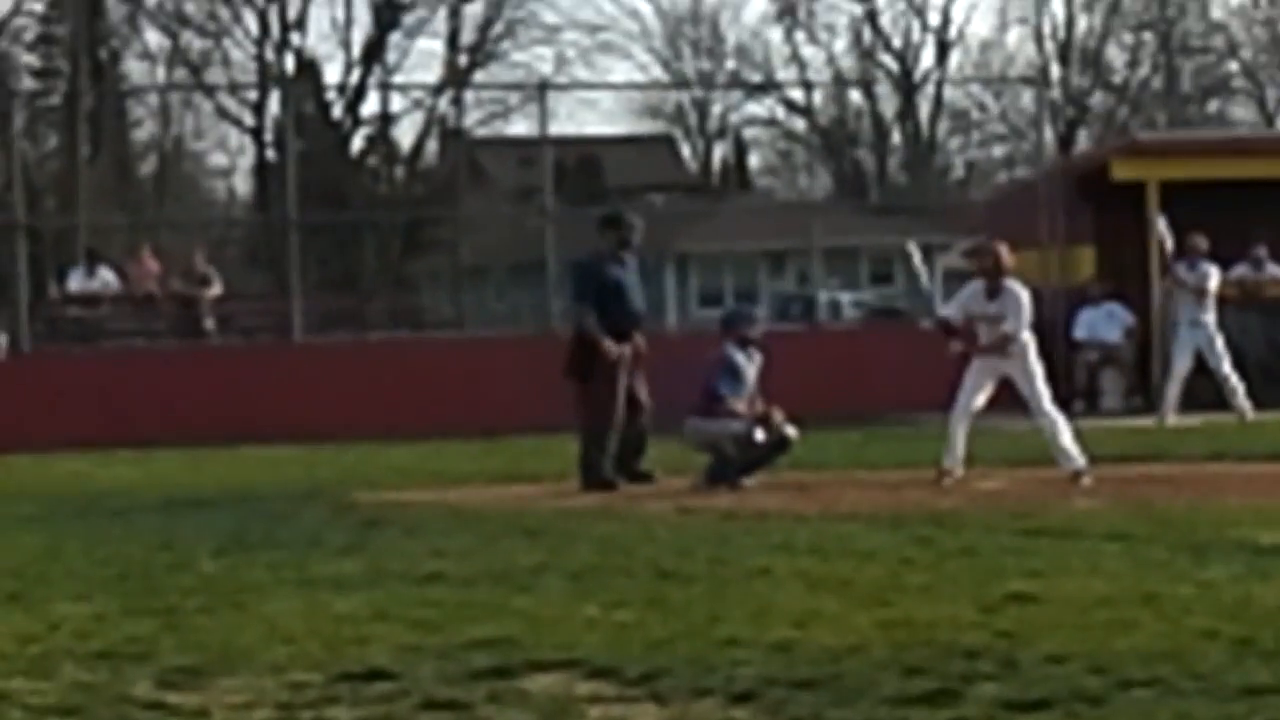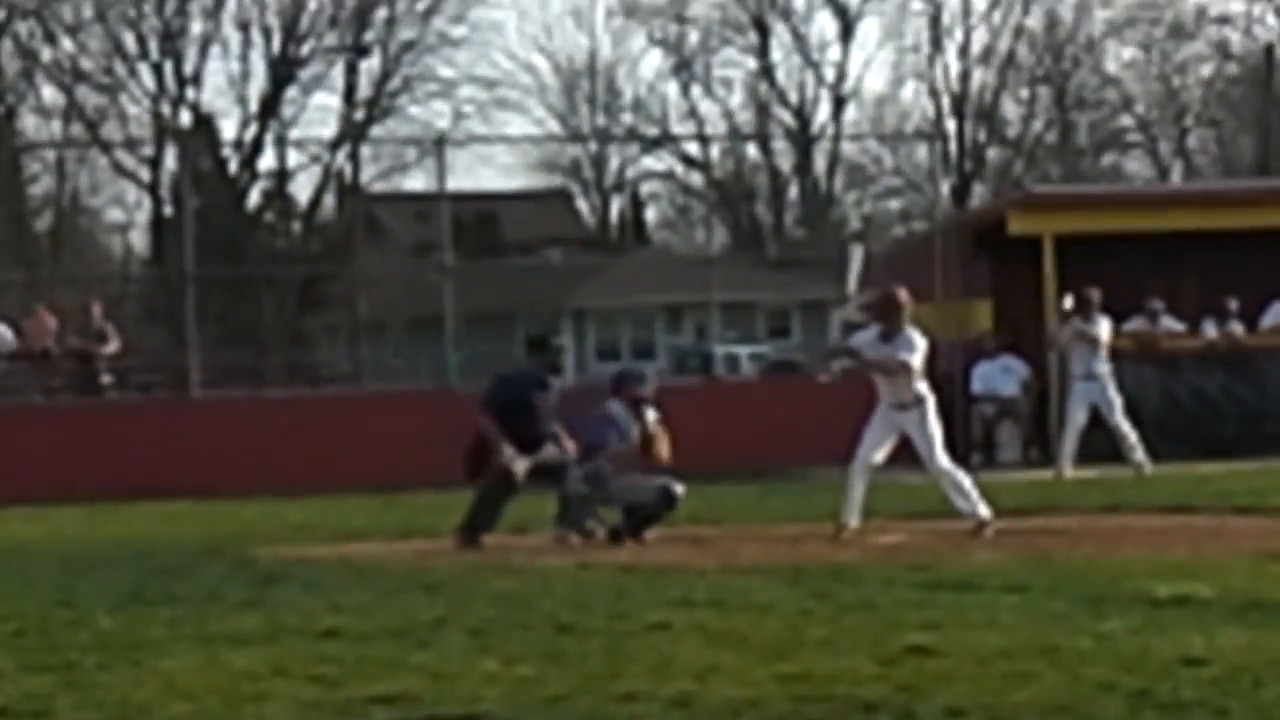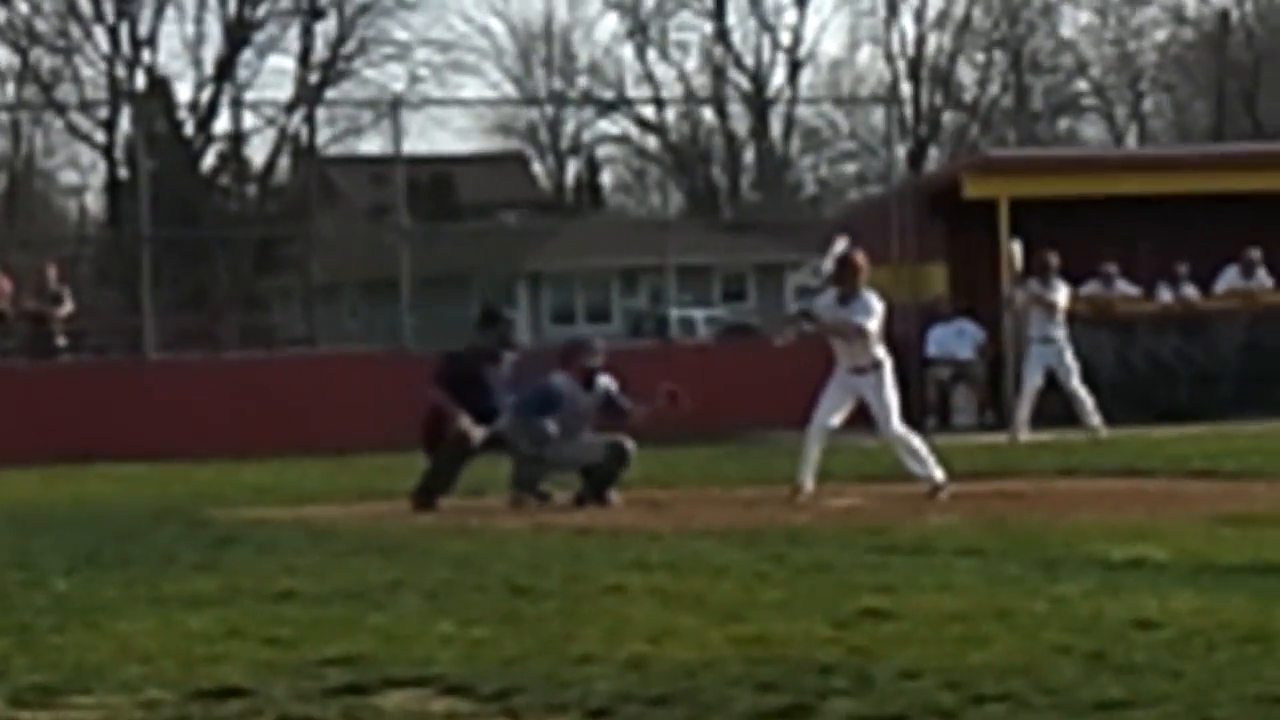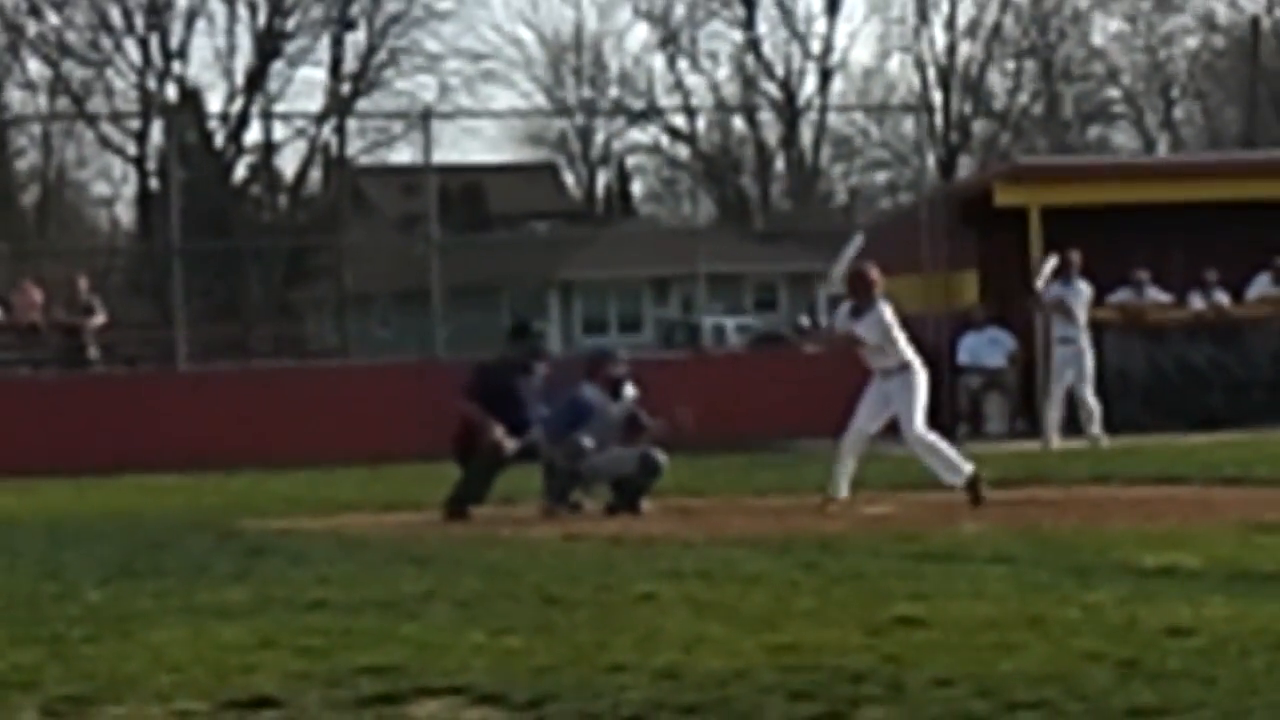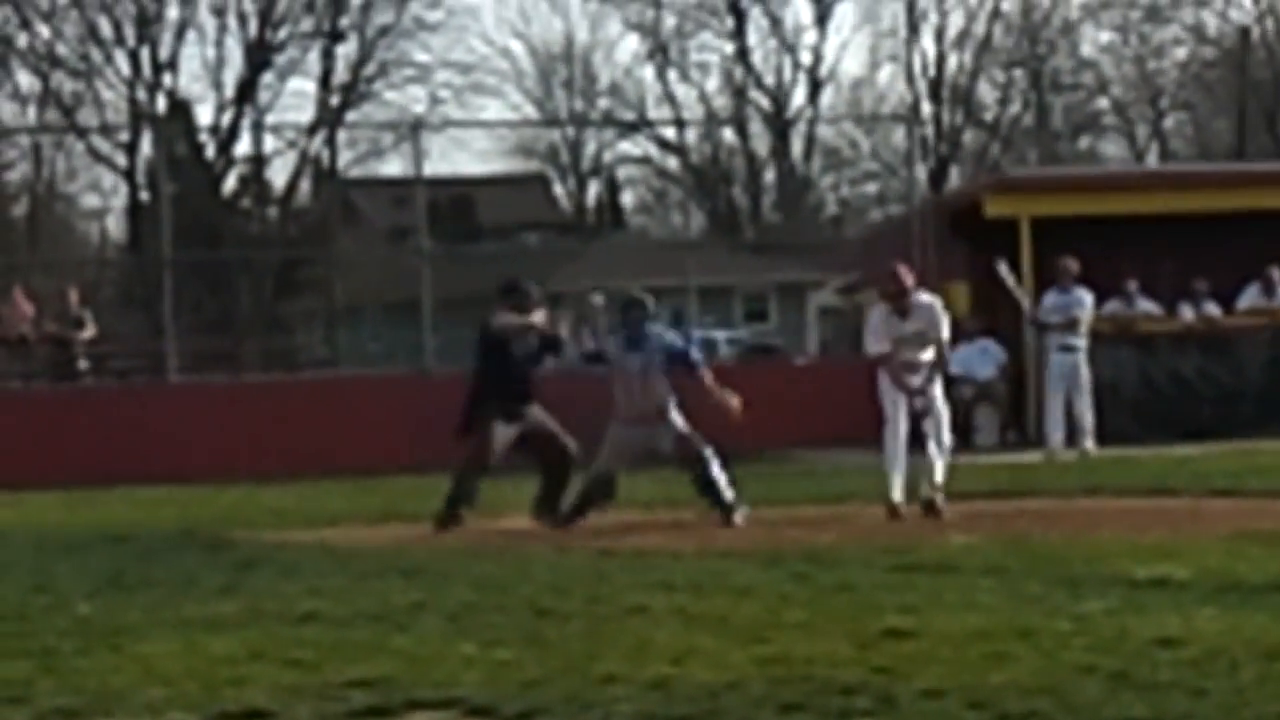
dt=1s
person 1, frame 1
left shoulder: (1018, 296)
right shoulder: (970, 292)
left elbow: (1009, 341)
right elbow: (946, 320)
left wrist: (971, 350)
right wrist: (958, 337)
left hip: (1019, 354)
right hip: (985, 355)
left knee: (1043, 408)
right knee: (962, 409)
left ankle: (1077, 465)
right ankle: (951, 466)
person 1, frame 2
left shoulder: (914, 340)
right shoulder: (872, 335)
left elbow: (897, 370)
right elbow: (846, 351)
left wrist: (860, 359)
left hip: (918, 409)
right hip: (888, 408)
left knee: (939, 464)
right knee: (861, 463)
left ankle: (981, 513)
right ankle: (849, 519)
person 1, frame 3
left shoulder: (871, 304)
right shoulder: (830, 298)
left elbow: (851, 334)
left wrist: (817, 322)
left hip: (874, 373)
right hip: (846, 372)
left knee: (893, 429)
right knee: (818, 426)
left ankle: (935, 477)
right ankle: (804, 482)
person 1, frame 4
left shoulder: (880, 313)
right shoulder: (847, 308)
left elbow: (849, 339)
right elbow: (836, 335)
left hip: (908, 375)
right hip: (883, 378)
left knee: (914, 432)
right knee: (855, 435)
left ankle: (967, 479)
right ankle: (838, 491)
person 1, frame 5
left shoulder: (931, 305)
right shoulder: (877, 316)
left elbow: (943, 347)
right elbow: (882, 360)
left wrist: (927, 385)
right wrist: (907, 392)
left hip: (927, 375)
right hip: (893, 377)
left knee: (941, 434)
right knee: (897, 431)
left ankle: (931, 494)
right ankle: (894, 498)
person 2, frame 1
left shoulder: (630, 263)
right shoulder: (591, 267)
right elbow: (582, 310)
left wrist: (637, 335)
right wrist: (604, 342)
left hip: (627, 348)
right hip: (599, 350)
left knee: (639, 405)
right knee: (602, 412)
left ankle: (627, 465)
right ankle: (593, 472)
person 2, frame 2
left shoulder: (547, 385)
right shoulder: (508, 383)
right elbow: (484, 417)
left wrist: (562, 438)
right wrist: (501, 445)
left hip: (538, 448)
right hip: (507, 452)
left knee: (571, 465)
right knee: (506, 475)
right ankle: (470, 531)
person 2, frame 3
left shoulder: (503, 361)
right shoulder: (460, 359)
left elbow: (501, 399)
right elbow: (438, 395)
right wrist: (462, 420)
left hip: (489, 424)
right hip: (450, 427)
right knee: (462, 439)
right ankle: (424, 494)
person 2, frame 4
left shoulder: (537, 372)
right shoulder: (490, 371)
left elbow: (536, 408)
right elbow: (469, 407)
right wrist: (492, 428)
right hip: (484, 438)
right knee: (497, 448)
right ankle: (457, 504)
person 2, frame 5
left shoulder: (537, 333)
right shoulder: (496, 333)
left elbow: (561, 348)
right elbow: (498, 325)
left wrist: (549, 329)
right wrist: (530, 320)
left hip: (525, 410)
right hip: (493, 411)
left knee: (564, 451)
right knee: (482, 455)
left ankle: (547, 509)
right ankle: (449, 513)
person 3, frame 1
left shoulder: (1211, 270)
right shoulder: (1177, 269)
left elbow: (1205, 292)
right elbow: (1170, 296)
left wrist: (1181, 283)
right wrist: (1172, 282)
left hip: (1207, 327)
right hip: (1184, 327)
left knee: (1224, 369)
right knee: (1177, 371)
left ankle: (1244, 408)
right ankle: (1167, 412)
person 3, frame 2
left shoulder: (1104, 322)
right shoulder: (1072, 323)
left elbow: (1098, 340)
right elbow: (1061, 344)
left wrist: (1078, 330)
left hip: (1102, 380)
right hip: (1079, 381)
left knee: (1119, 422)
right knee: (1072, 425)
left ankle: (1140, 460)
right ankle: (1063, 466)
person 3, frame 3
left shoulder: (1062, 287)
right shoulder: (1029, 286)
left elbow: (1055, 306)
right elbow: (1020, 308)
left wrist: (1034, 294)
left hip: (1059, 344)
right hip: (1036, 345)
left knee: (1075, 386)
right knee: (1029, 387)
left ankle: (1095, 424)
right ankle: (1019, 429)
person 3, frame 4
left shoulder: (1083, 287)
right shoulder: (1053, 287)
left elbow: (1070, 312)
right elbow: (1045, 309)
left wrist: (1051, 306)
left hip: (1079, 344)
right hip: (1059, 345)
left knee: (1085, 391)
right knee: (1055, 391)
left ankle: (1095, 432)
right ankle: (1051, 435)
person 3, frame 5
left shoulder: (1084, 296)
right shoulder: (1049, 297)
left elbow: (1076, 324)
right elbow: (1042, 323)
left wrist: (1052, 326)
right wrist: (1042, 325)
left hip: (1077, 353)
right hip: (1055, 354)
left knee: (1082, 401)
right knee: (1053, 400)
left ankle: (1087, 444)
right ankle: (1054, 444)
person 4, frame 1
left shoulder: (753, 357)
right shoulder: (726, 361)
left elbow: (752, 399)
right elbow: (723, 407)
left wrist: (769, 412)
right wrist: (758, 417)
left hip: (732, 424)
right hip: (704, 427)
left knee: (786, 435)
right knee: (754, 436)
left ankle: (732, 472)
right ankle: (715, 474)
person 4, frame 2
left shoulder: (647, 418)
right shoulder: (608, 417)
left elbow: (663, 460)
right elbow: (607, 457)
left wrist: (654, 436)
left hip: (620, 481)
right hip: (591, 478)
left knee: (673, 492)
left ankle: (627, 529)
person 4, frame 3
left shoulder: (602, 384)
right shoulder: (555, 386)
left elbow: (628, 413)
left hip: (573, 448)
right hip: (542, 452)
left knee: (623, 447)
person 4, frame 4
left shoulder: (627, 394)
right shoulder: (585, 399)
left elbow: (640, 432)
left hip: (602, 461)
right hip: (571, 465)
left knee: (654, 459)
left ankle: (625, 499)
right ankle: (569, 498)
person 4, frame 5
left shoulder: (664, 342)
right shoulder: (617, 347)
left elbow: (697, 366)
left wrist: (716, 391)
left hip: (662, 417)
right hip: (626, 423)
left knee: (698, 452)
right knee: (603, 473)
left ankle: (727, 505)
right ankle: (576, 511)
